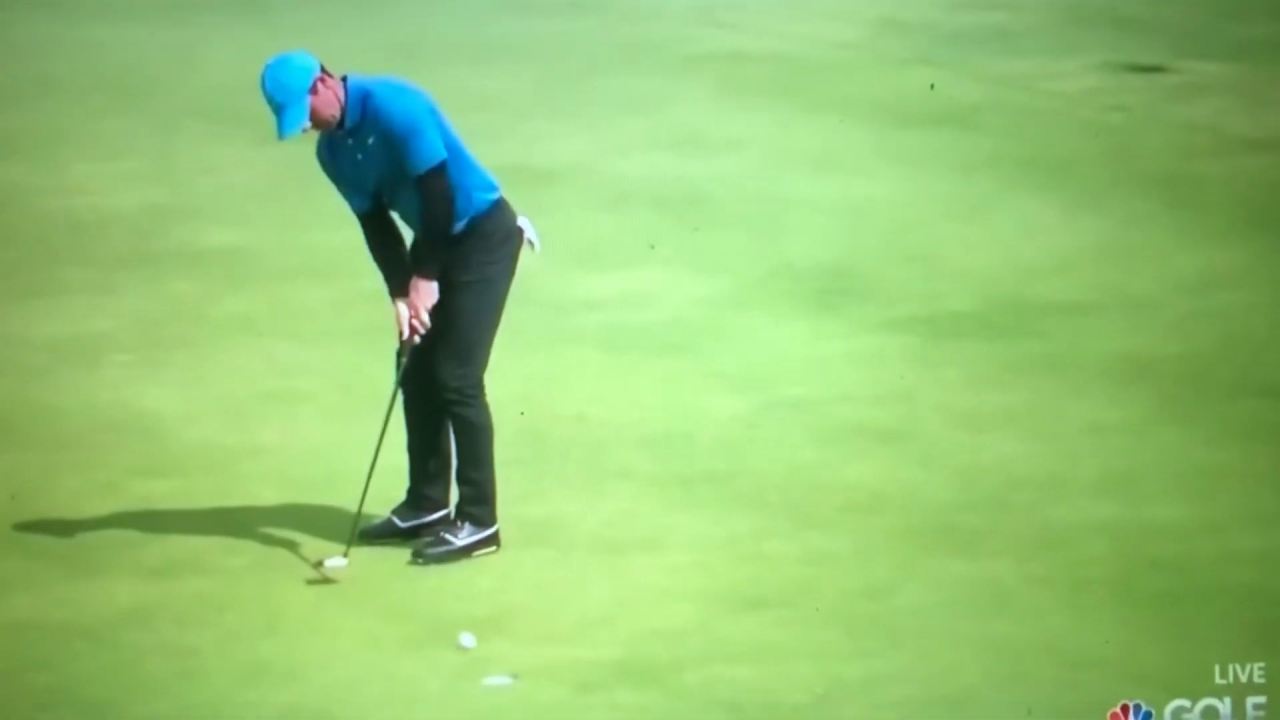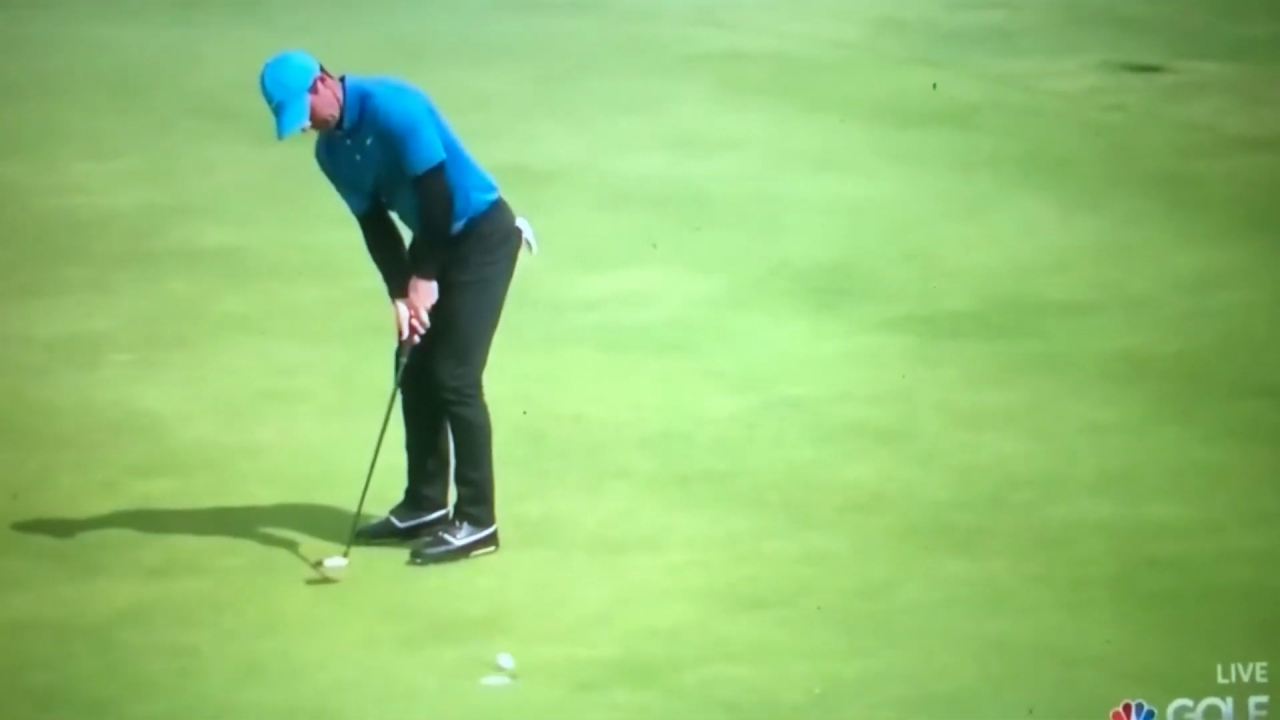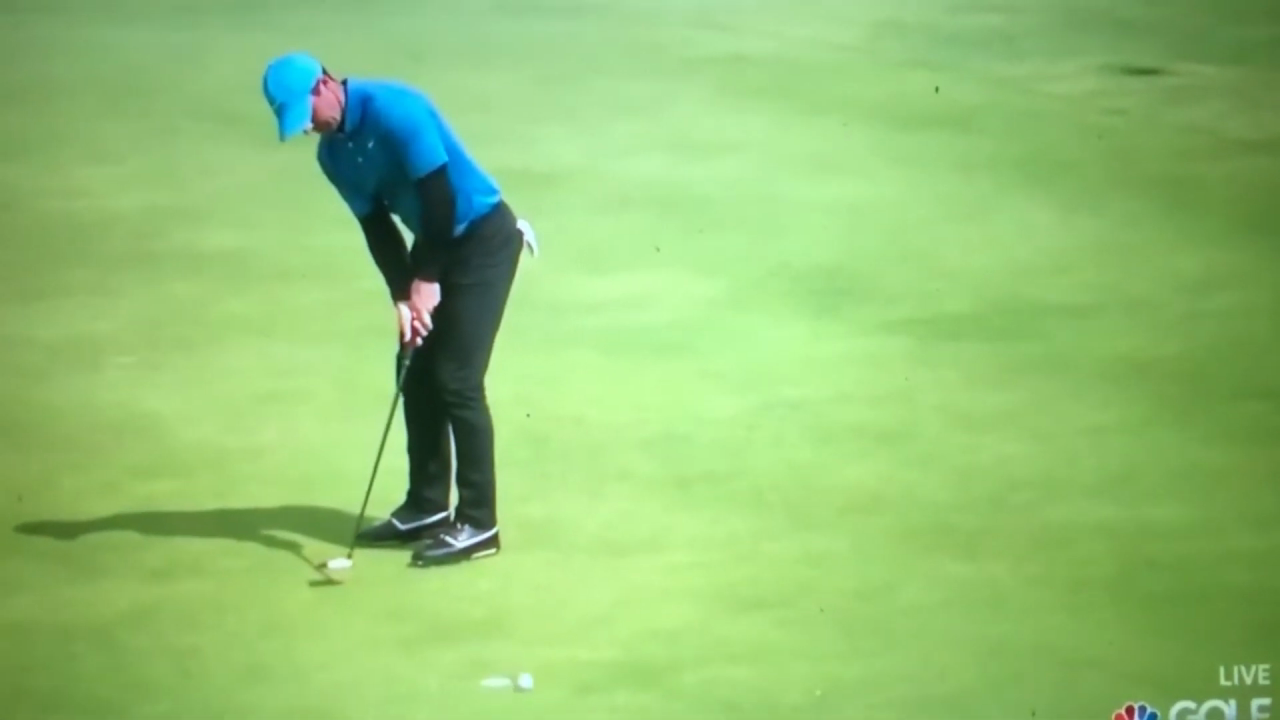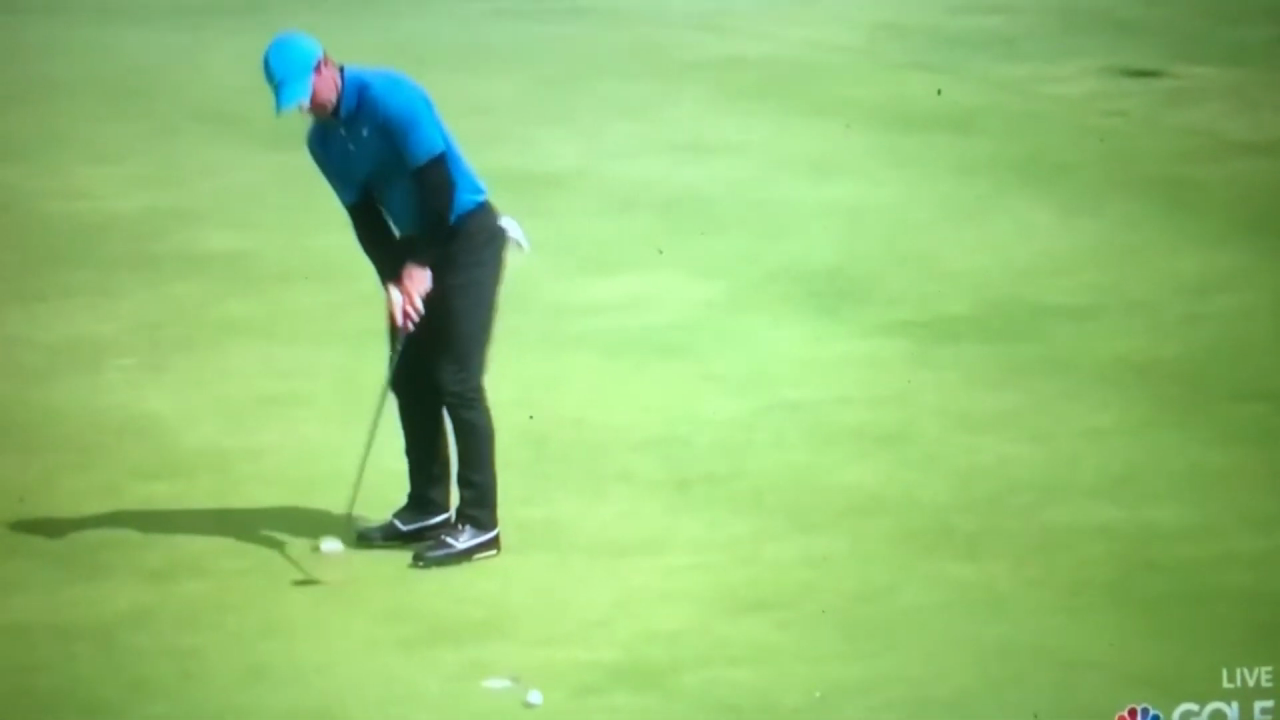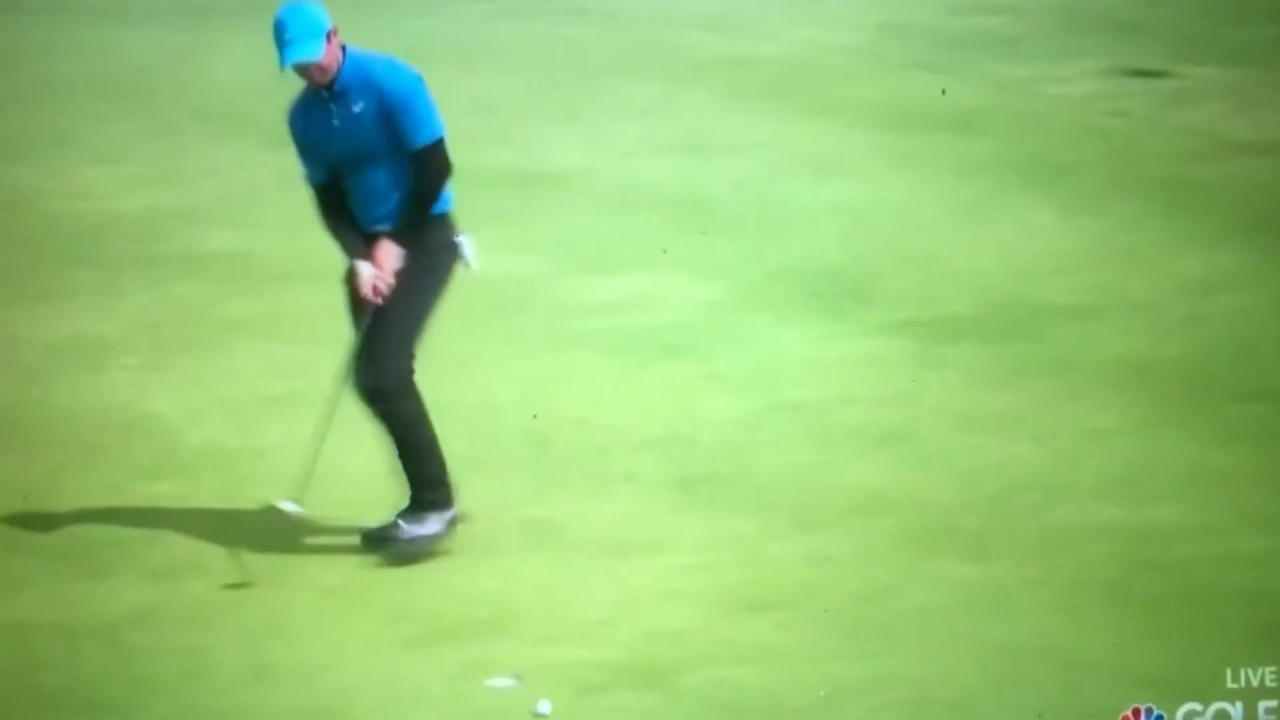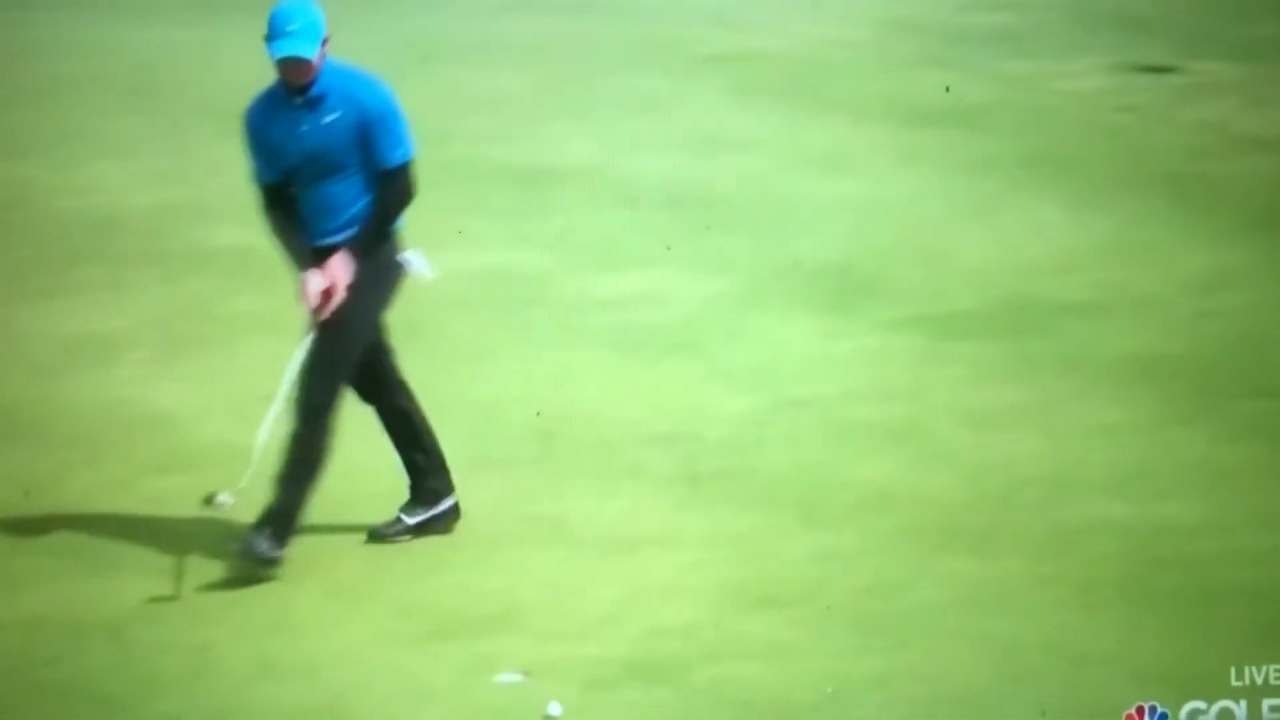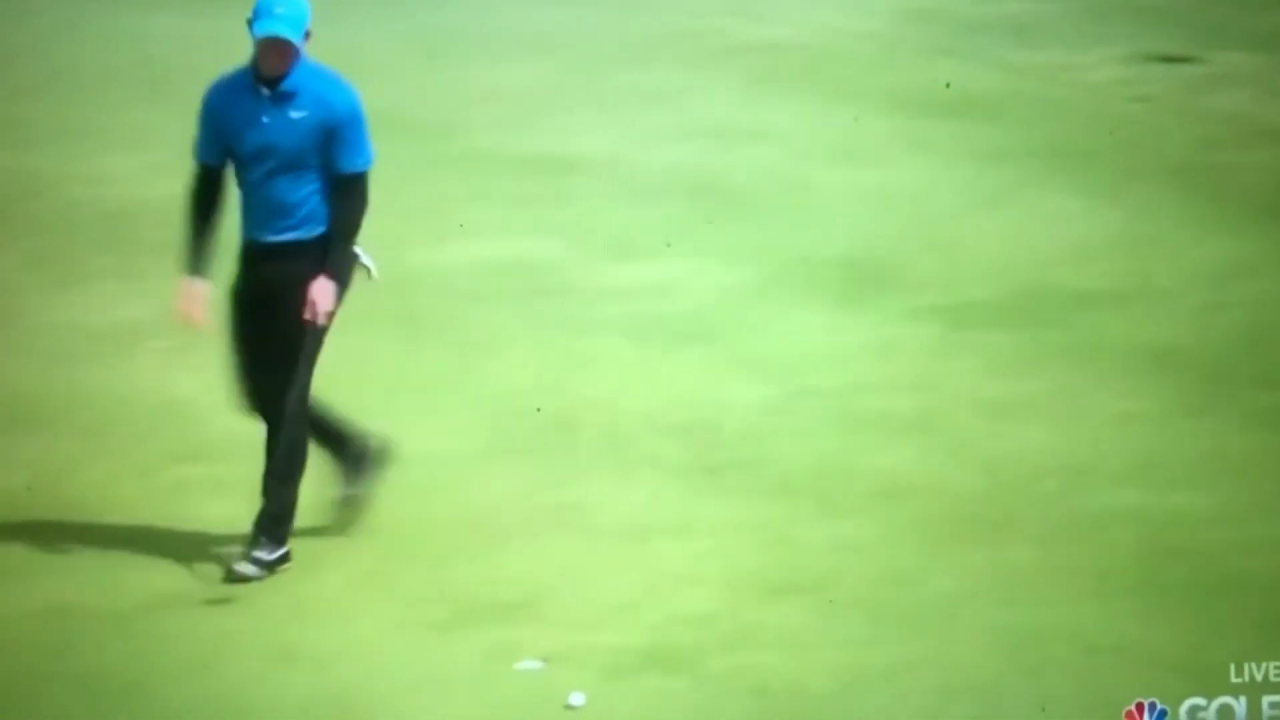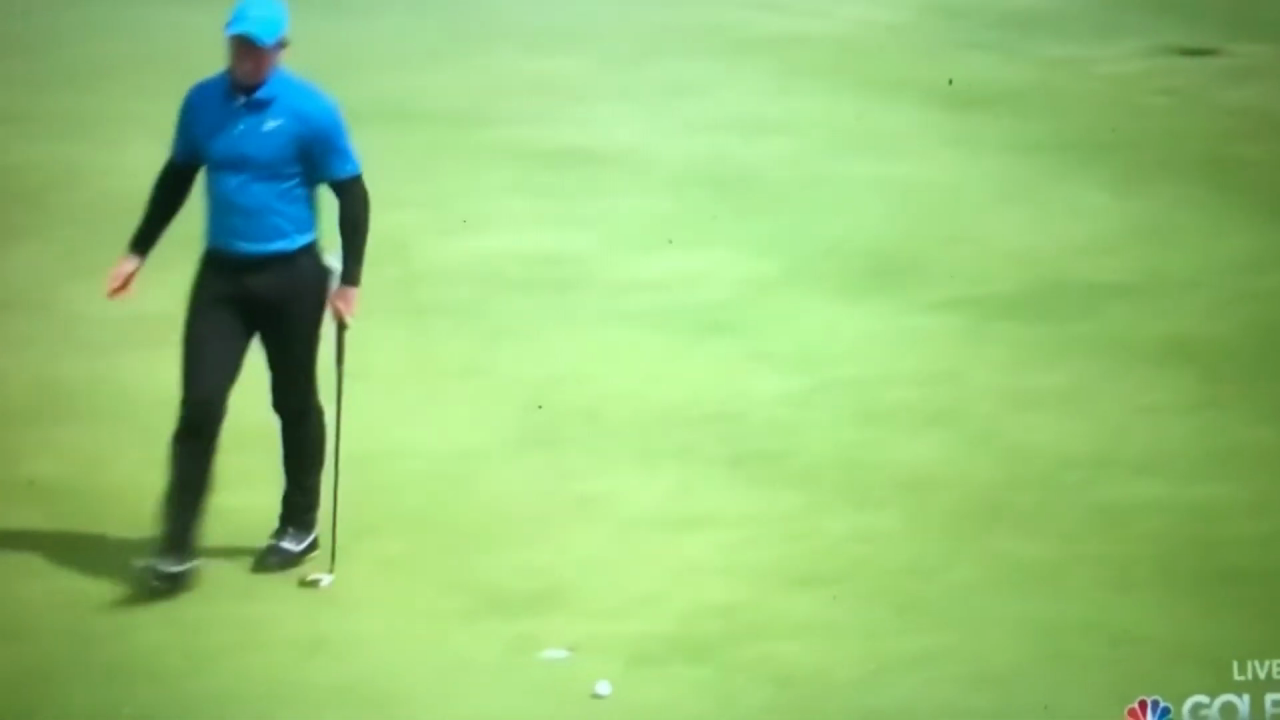
dt=0.3s
person 1, frame 1
left shoulder: (392, 104)
right shoulder: (332, 149)
left elbow: (439, 190)
right elbow: (376, 223)
left wrist: (425, 277)
right wrist: (401, 293)
left hip: (483, 234)
right hip: (434, 239)
left knee: (456, 377)
right knee: (417, 373)
left ankle: (479, 521)
right ankle: (428, 504)
person 1, frame 2
left shoulder: (391, 105)
right shoulder: (330, 150)
left elbow: (437, 191)
right elbow: (374, 223)
left wrist: (424, 277)
right wrist: (400, 293)
left hip: (481, 234)
right hip: (434, 239)
left knee: (454, 377)
right knee: (416, 373)
left ankle: (477, 520)
right ankle: (426, 504)
person 1, frame 3
left shoulder: (393, 108)
right shoulder: (332, 152)
left elbow: (440, 195)
right elbow: (377, 226)
left wrist: (426, 279)
right wrist: (403, 296)
left hip: (483, 237)
right hip: (435, 245)
left knee: (456, 380)
right knee: (417, 375)
left ankle: (478, 523)
right ankle: (427, 505)
person 1, frame 4
left shoulder: (391, 97)
right shoulder: (323, 139)
left elbow: (439, 183)
right elbow: (364, 215)
left wrist: (419, 265)
right wrist: (392, 281)
left hip: (466, 236)
right hip: (418, 245)
left knee: (456, 382)
right knee: (411, 378)
left ankle: (479, 524)
right ankle: (429, 507)
person 1, frame 5
left shoulder: (391, 82)
right shoulder: (304, 115)
left elbow: (436, 166)
right elbow: (328, 197)
left wrist: (396, 243)
right wrist: (359, 258)
left hip: (422, 240)
right hip: (370, 248)
left knee: (375, 372)
right knee: (388, 376)
left ankle: (433, 509)
right ankle: (430, 503)
person 1, frame 6
left shoulder: (365, 96)
right shoulder: (262, 115)
left elbow: (399, 187)
right elbow: (276, 201)
left wrist: (350, 257)
right wrist: (306, 268)
left hip: (368, 257)
right hip: (321, 261)
left knee: (317, 388)
right knee: (374, 377)
left ankle: (279, 526)
right ankle: (434, 496)
person 1, frame 7
left shoulder: (334, 100)
right shoulder: (224, 98)
left elbow: (352, 194)
right elbow: (208, 185)
left wrist: (329, 277)
right wrist: (195, 271)
left hip: (313, 260)
right hip: (257, 259)
left knee: (283, 398)
right knee: (263, 394)
left ankle: (272, 536)
right ankle: (357, 454)
person 1, frame 8
left shoulder: (311, 111)
right shoulder: (201, 103)
left elbow: (352, 195)
right elbow: (177, 176)
left wrist: (349, 279)
right wrist: (138, 251)
left hip: (290, 274)
right hip: (221, 273)
left knee: (294, 404)
right knee: (198, 408)
left ankle: (300, 524)
right ankle: (176, 550)
